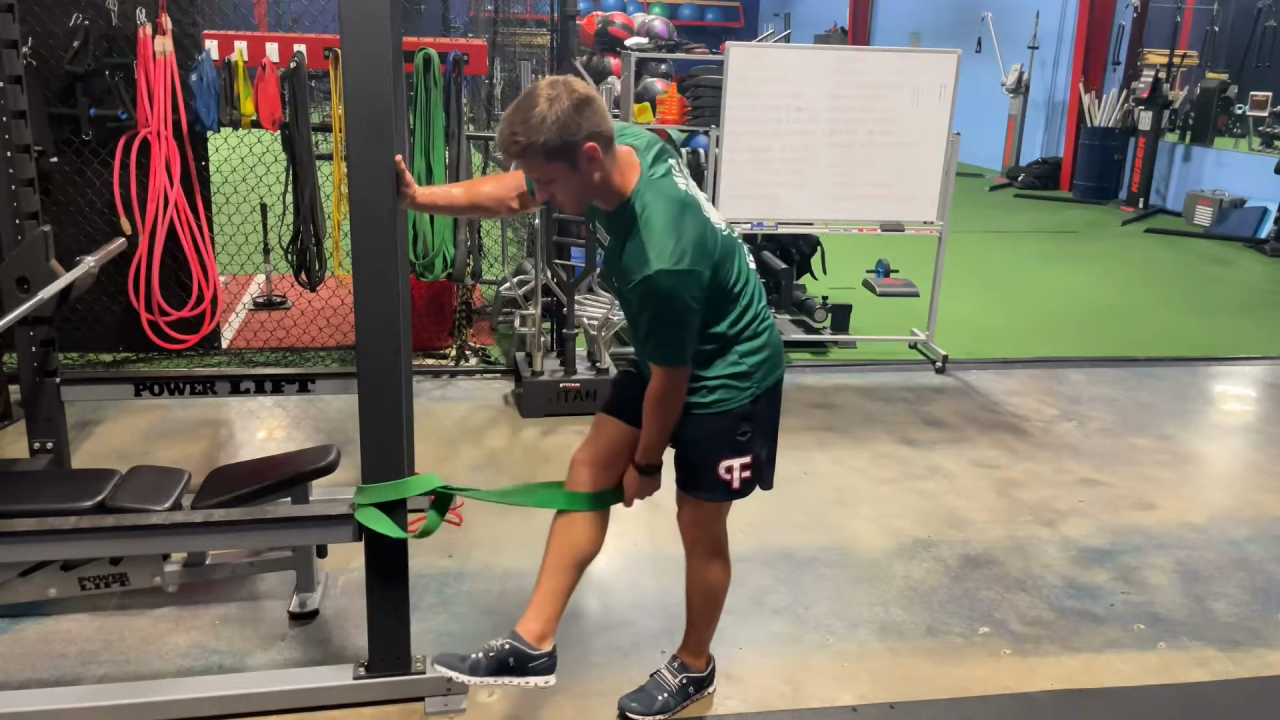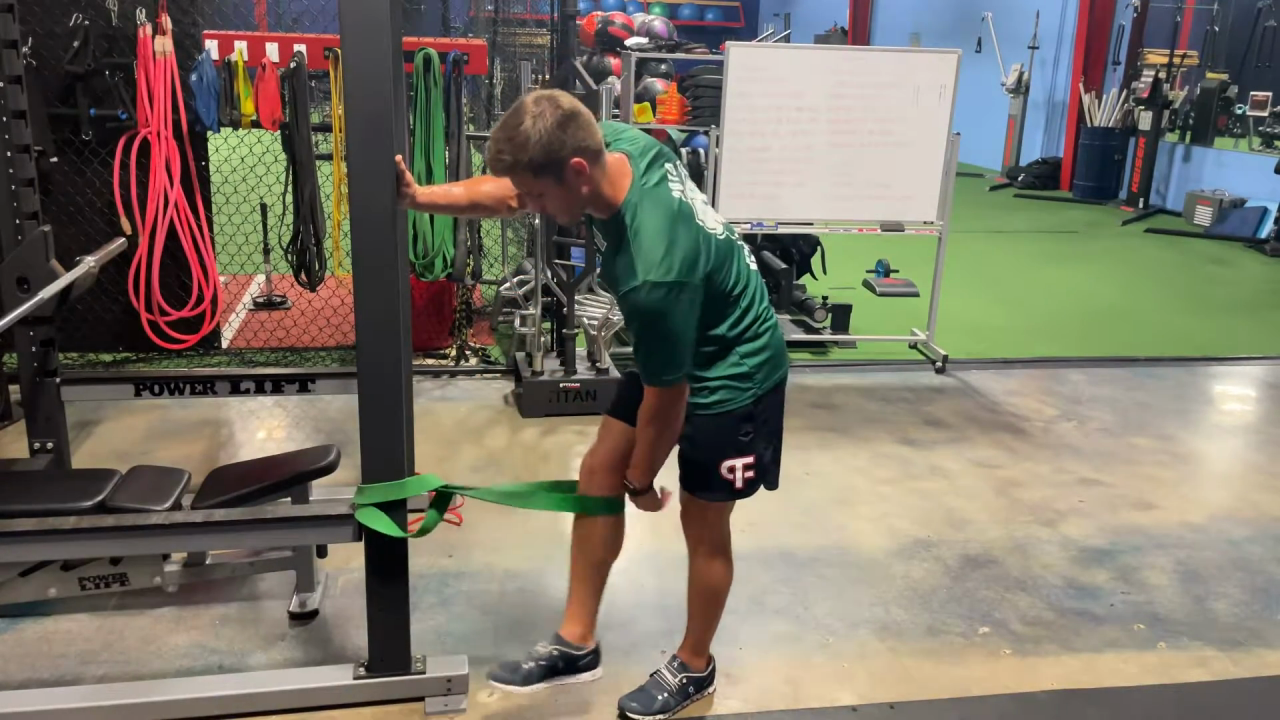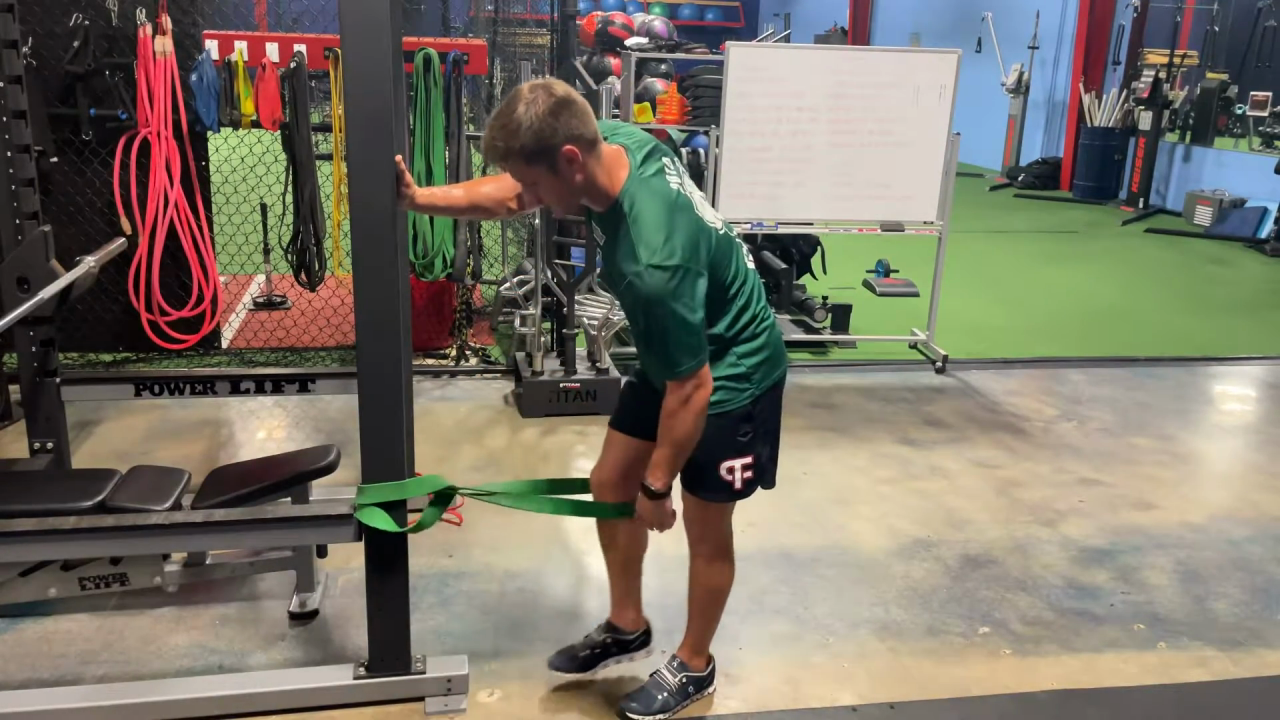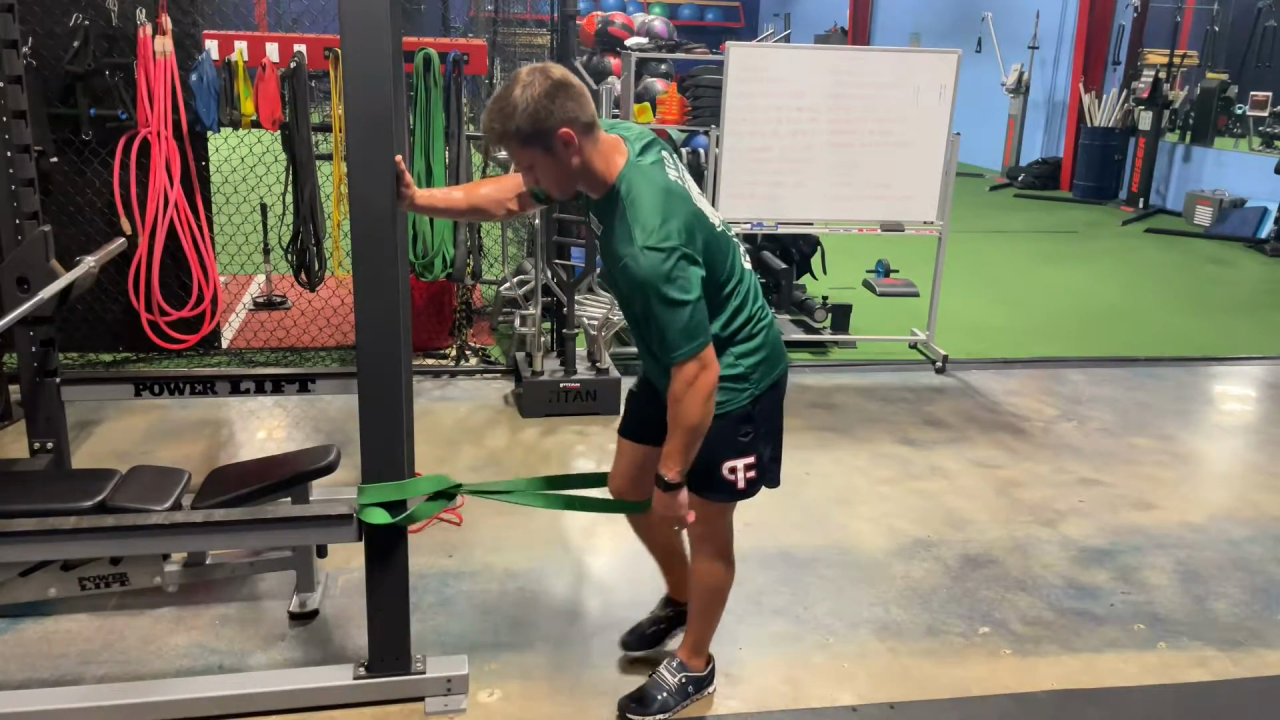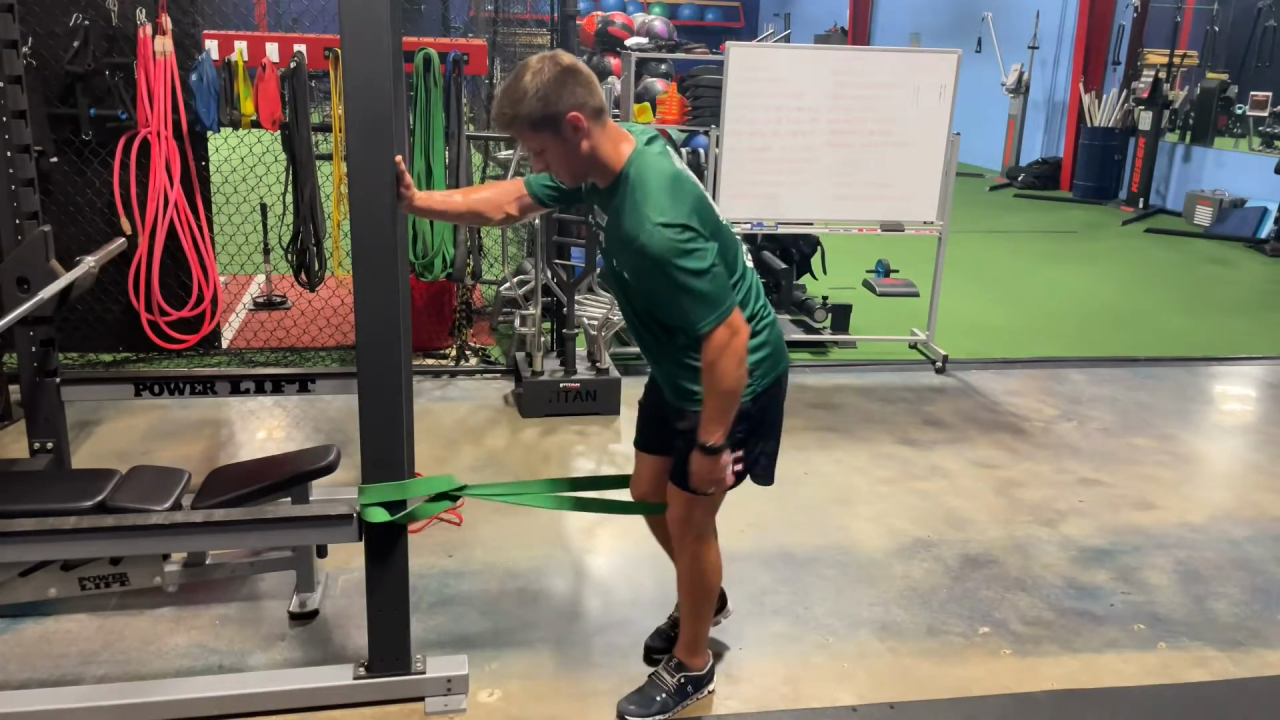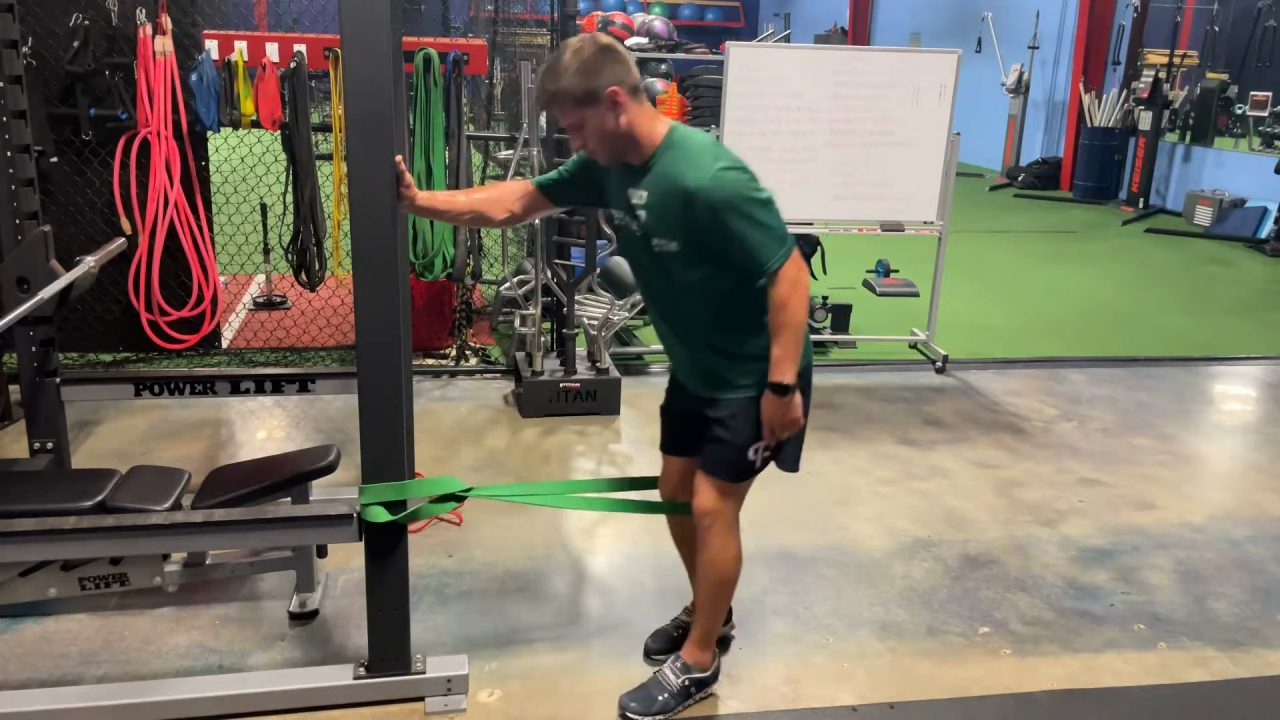
dt=0.2s
person 1, frame 1
left shoulder: (660, 260)
right shoulder: (620, 141)
left elbow: (670, 382)
right elbow: (514, 192)
left wrist: (646, 463)
right wrist: (421, 197)
left hip: (728, 372)
right hip: (670, 352)
left knee: (699, 524)
right knee: (589, 470)
left ankle: (693, 666)
right ankle: (533, 642)
person 1, frame 2
left shoulder: (653, 272)
right shoulder: (617, 143)
left elbow: (668, 397)
right elbow: (510, 194)
left wrist: (642, 479)
right wrist: (420, 196)
left hip: (732, 373)
right hip: (675, 356)
left knee: (702, 522)
right knee: (598, 475)
left ankle: (694, 665)
right ankle: (574, 643)
person 1, frame 3
left shoulder: (651, 260)
right shoulder: (616, 140)
left elbow: (691, 389)
right elbow: (509, 197)
left wrist: (657, 487)
right wrist: (418, 198)
left hip: (731, 373)
right hip: (672, 359)
left knee: (703, 523)
right knee: (609, 485)
left ankle: (693, 663)
right ankle: (626, 627)
person 1, frame 4
left shoulder: (647, 244)
right shoulder: (617, 140)
left elbow: (699, 371)
right elbow: (510, 197)
left wrist: (672, 480)
right wrist: (419, 199)
left hip: (733, 376)
right hip: (673, 362)
left knee: (702, 519)
right knee: (628, 487)
left ankle: (693, 664)
right ankle: (682, 598)
person 1, frame 5
left shoulder: (659, 220)
right shoulder: (598, 164)
left elbow: (727, 335)
right elbow: (513, 201)
left wrist: (712, 445)
right wrist: (417, 202)
left hip: (731, 381)
right hip: (675, 369)
left knee: (688, 514)
right knee: (649, 494)
left ankle: (690, 665)
right ankle: (704, 602)
person 1, frame 6
left shoulder: (711, 179)
right shoulder: (610, 167)
left elbow: (789, 278)
right elbow: (518, 200)
left wrist: (782, 385)
right wrist: (416, 199)
left hip: (753, 375)
right hip: (694, 369)
left knee: (712, 506)
right knee: (676, 493)
left ankle: (700, 657)
right ankle: (708, 608)
